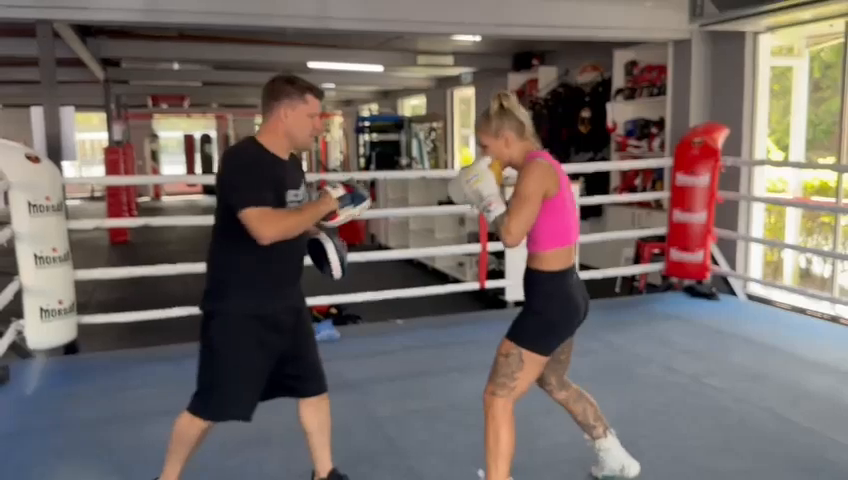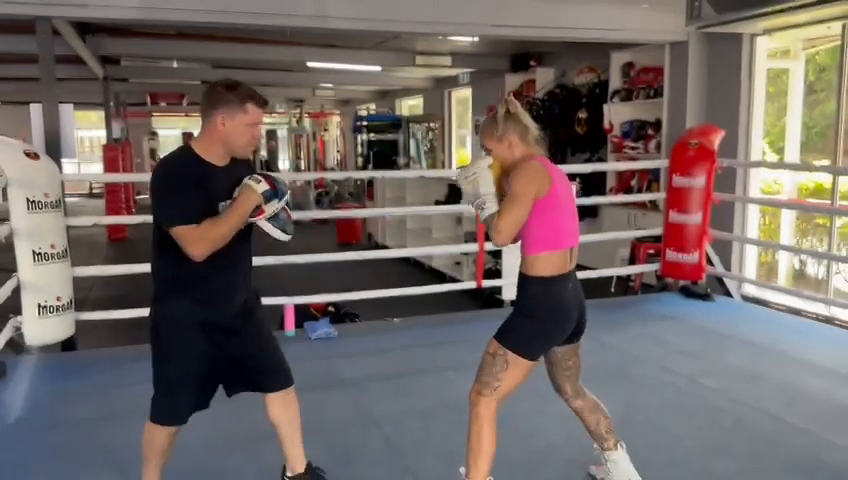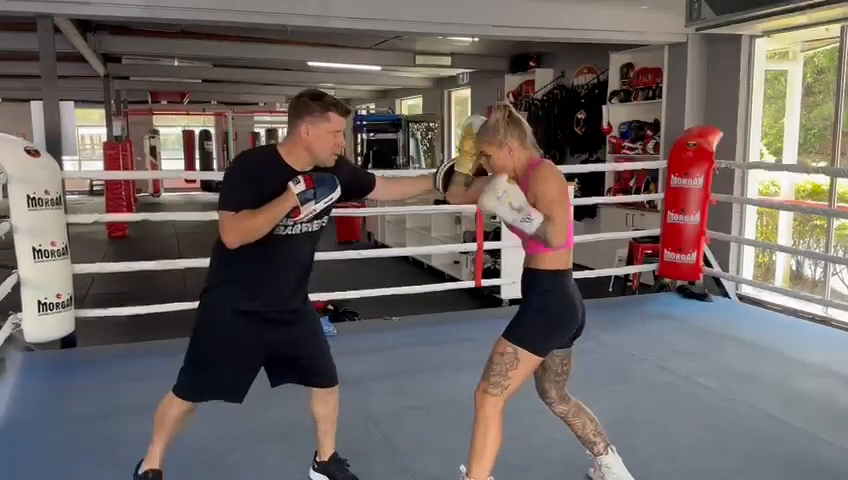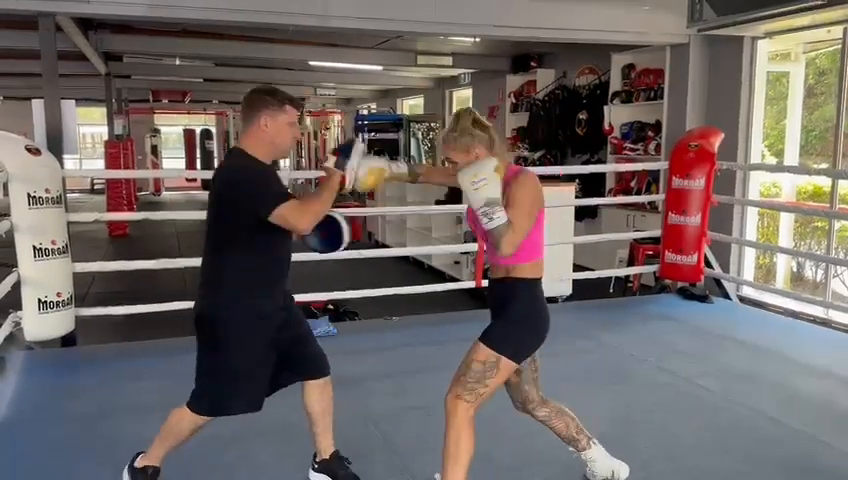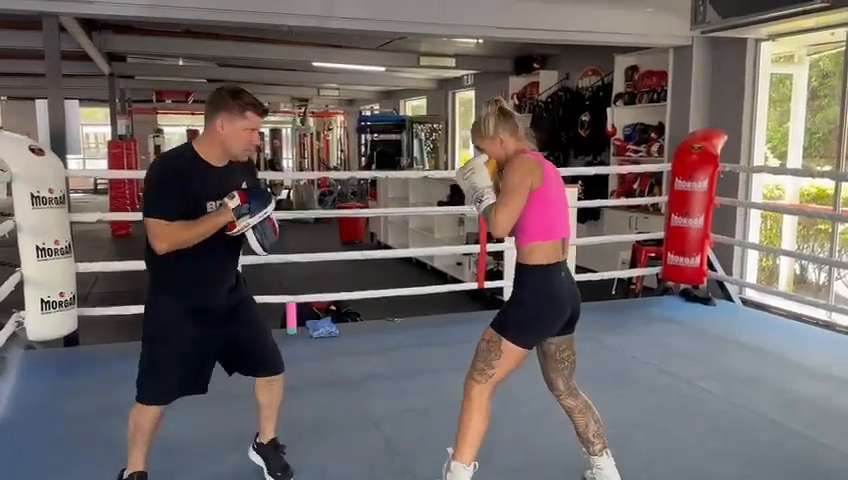
dt=0.5s
person 1, frame 1
left shoulder: (290, 163)
right shoulder: (243, 161)
right elbow: (267, 230)
left wrist: (317, 234)
right wrist: (326, 204)
left hip: (285, 304)
right hip: (238, 309)
left knee: (314, 388)
right knee: (209, 405)
person 1, frame 2
left shoulder: (241, 165)
right shoulder: (175, 172)
right elbow: (198, 245)
right wrist: (248, 200)
left hip: (239, 305)
right hip: (185, 315)
left knee: (280, 383)
right knee: (170, 411)
person 1, frame 3
left shoulder: (332, 170)
right shoulder: (250, 167)
left elbow: (385, 189)
right elbow: (232, 235)
right wrist: (290, 198)
left hip: (290, 305)
right hip: (232, 305)
left knee: (325, 382)
right knee: (189, 391)
person 1, frame 4
left shoulder: (260, 168)
right shoulder: (239, 172)
right elbow: (300, 221)
left wrist: (321, 223)
right wrist: (336, 178)
left hip: (272, 300)
right hip: (233, 310)
left knee: (316, 373)
right knee: (210, 403)
person 1, frame 5
left shoulder: (243, 167)
right shoulder: (170, 169)
left elbow: (254, 216)
right elbow: (162, 240)
left wrist: (259, 223)
right wrist: (226, 215)
left hip: (229, 293)
right hip: (176, 303)
left knee: (271, 369)
right knee: (154, 393)
left ankle: (265, 444)
person 2, frame 1
left shoulder: (536, 169)
right shoulder: (541, 165)
left elbow: (511, 235)
right elbow: (519, 217)
left wrist: (487, 194)
right wrist: (478, 192)
left hip: (550, 298)
right hip: (565, 292)
left knee: (498, 399)
right knee: (554, 381)
person 2, frame 2
left shoulder: (528, 171)
right shoulder: (552, 174)
left elbow: (501, 234)
left wrist: (482, 195)
right wrist: (494, 191)
left hip: (541, 303)
right hip: (569, 298)
left knee: (483, 399)
right knee: (571, 390)
person 2, frame 3
left shoulder: (544, 173)
right shoulder: (517, 179)
left elbow: (558, 237)
right elbow: (456, 196)
left wrist: (516, 209)
right wrist: (467, 155)
left hip: (547, 299)
right hip: (563, 300)
left knee: (489, 398)
right knee: (556, 397)
person 2, frame 4
left shoulder: (524, 183)
right shoulder: (481, 177)
left elbow: (506, 246)
right elbow: (429, 175)
left wrist: (485, 198)
right wrist: (382, 170)
left hip: (523, 309)
right hip: (510, 302)
left knee: (459, 403)
right knee: (530, 401)
person 2, frame 5
left shoulder: (521, 165)
right shoulder: (545, 167)
left elbow: (499, 226)
left wrist: (480, 189)
right wrist: (490, 189)
left hip: (536, 292)
right hip: (563, 289)
left knee: (478, 387)
right knee: (564, 389)
